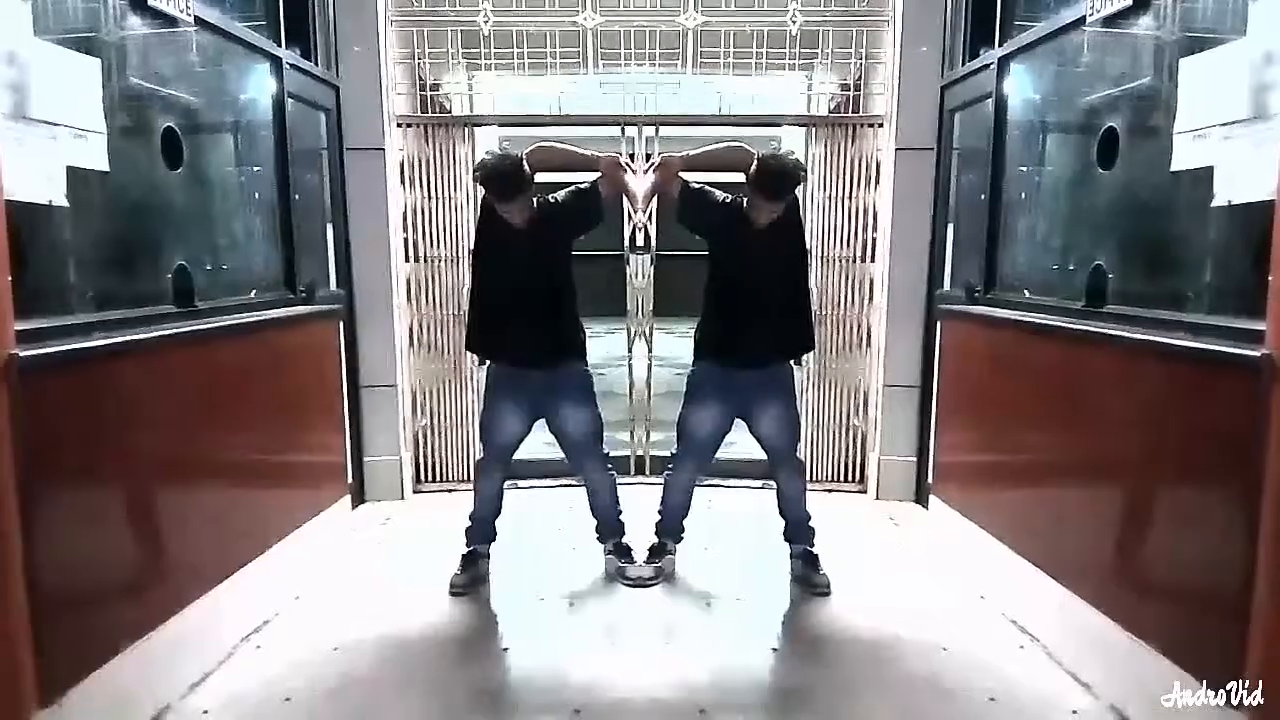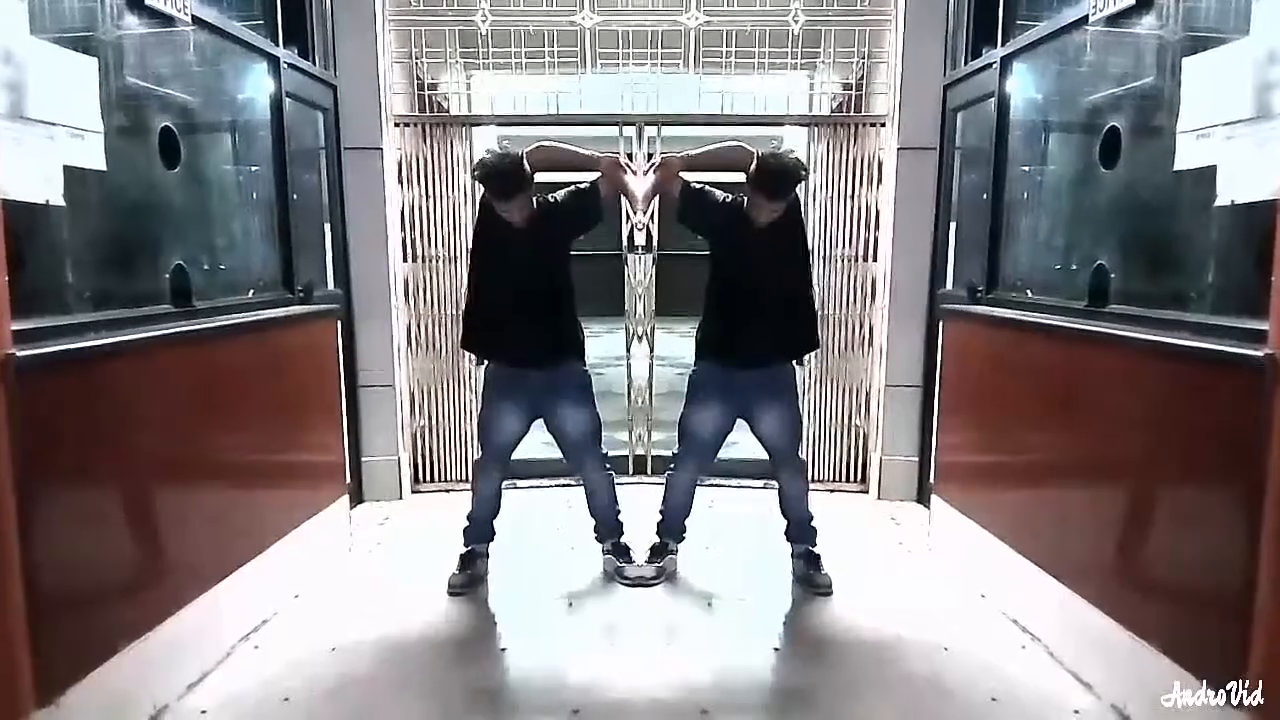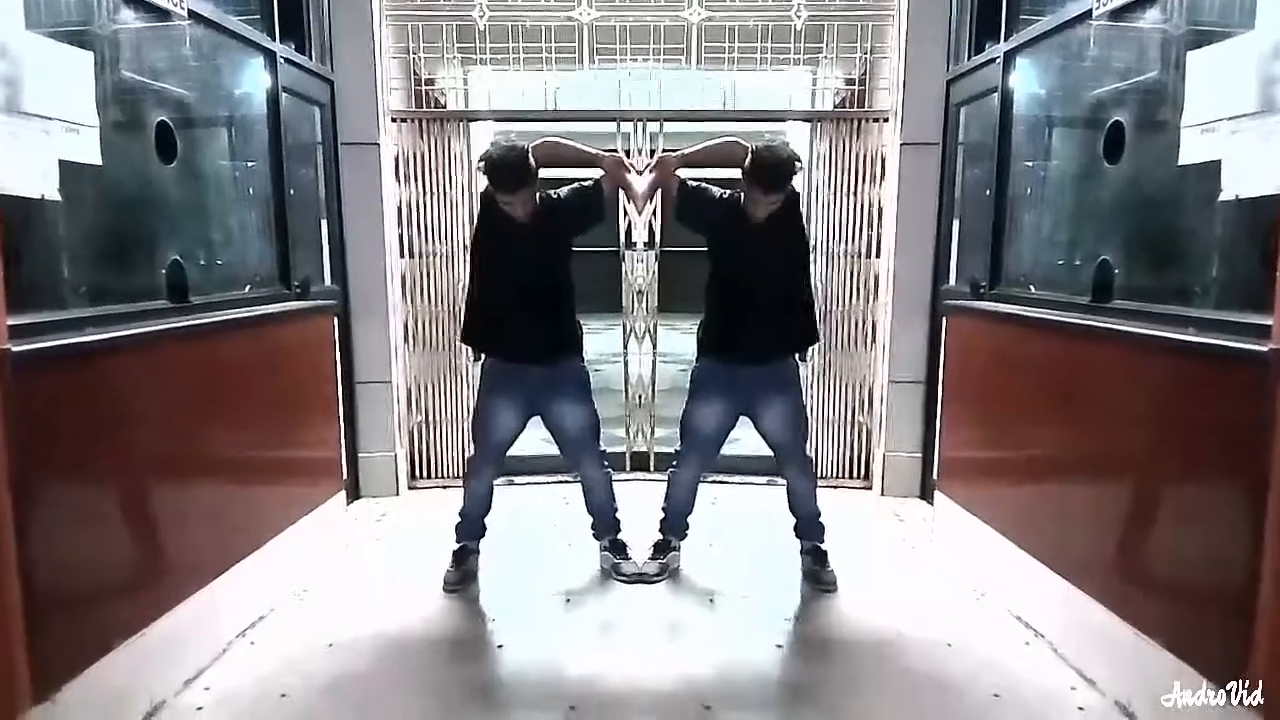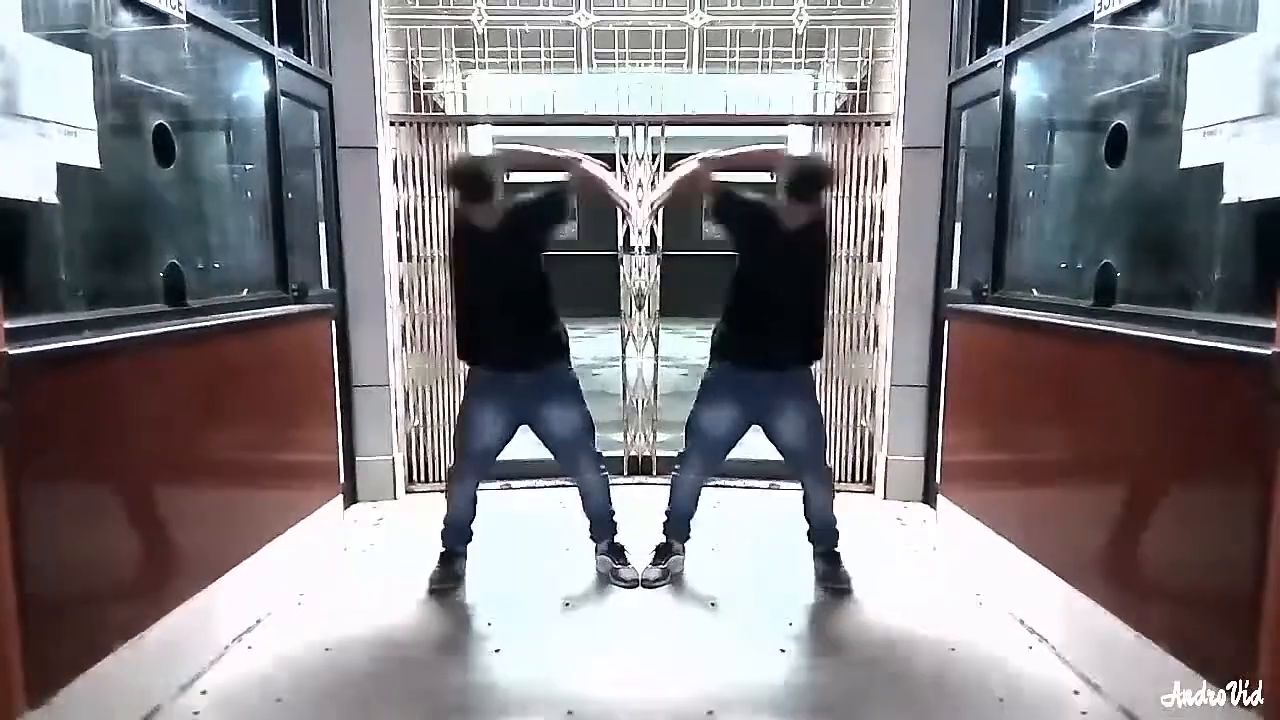
dt=0.4s
person 1, frame 1
left shoulder: (558, 212)
right shoulder: (487, 216)
left elbow: (613, 183)
right elbow: (536, 153)
left wrist: (607, 166)
right wrist: (597, 159)
left hip: (565, 369)
right hip: (509, 372)
left knee: (593, 464)
right knee: (492, 465)
left ankle: (614, 545)
right ankle: (477, 552)
person 1, frame 2
left shoulder: (556, 212)
right shoulder: (487, 214)
left elbow: (611, 181)
right elbow: (535, 153)
left wrist: (606, 165)
right wrist: (595, 161)
left hip: (563, 369)
right hip: (507, 372)
left knee: (592, 464)
right knee: (490, 466)
left ankle: (613, 545)
right ankle: (475, 552)
person 1, frame 3
left shoulder: (559, 209)
right shoulder: (489, 208)
left elbow: (614, 177)
right elbow: (541, 148)
left wrist: (611, 165)
right wrist: (600, 159)
left hip: (561, 366)
right hip: (504, 368)
left knee: (590, 461)
right knee: (484, 462)
left ankle: (610, 543)
right ankle: (467, 548)
person 1, frame 4
left shoulder: (524, 217)
right shoulder: (463, 225)
left hip: (548, 371)
right hip: (491, 377)
left knee: (586, 465)
right knee: (466, 470)
left ankle: (606, 546)
right ankle: (452, 553)
person 2, frame 1
left shoulder: (792, 214)
right shoulder: (721, 212)
left elbow: (743, 154)
right elbow: (667, 179)
left wrist: (681, 161)
right wrist: (669, 167)
left hip: (771, 372)
right hip: (714, 369)
left knee: (787, 465)
right knee: (686, 464)
left ankle: (802, 552)
right ankle: (665, 544)
person 2, frame 2
left shoulder: (793, 214)
right shoulder: (722, 212)
left elbow: (745, 154)
right elbow: (667, 178)
left wrist: (683, 161)
right wrist: (671, 167)
left hip: (773, 371)
right hip: (715, 369)
left knee: (789, 465)
right knee: (687, 464)
left ankle: (804, 551)
right ankle: (667, 545)
person 2, frame 3
left shoulder: (790, 206)
right shoulder: (719, 208)
left elbow: (740, 149)
right elbow: (665, 173)
left wrist: (679, 159)
right wrist: (660, 172)
left hip: (775, 367)
right hip: (718, 365)
left knee: (796, 462)
right knee: (690, 461)
left ankle: (812, 548)
right ankle: (669, 542)
person 2, frame 4
left shoulder: (818, 225)
right shoulder: (755, 217)
right elbow: (703, 175)
left hip: (789, 377)
right hip: (732, 370)
left knee: (814, 470)
right knee: (694, 464)
left ankle: (827, 552)
right ankle: (673, 546)
